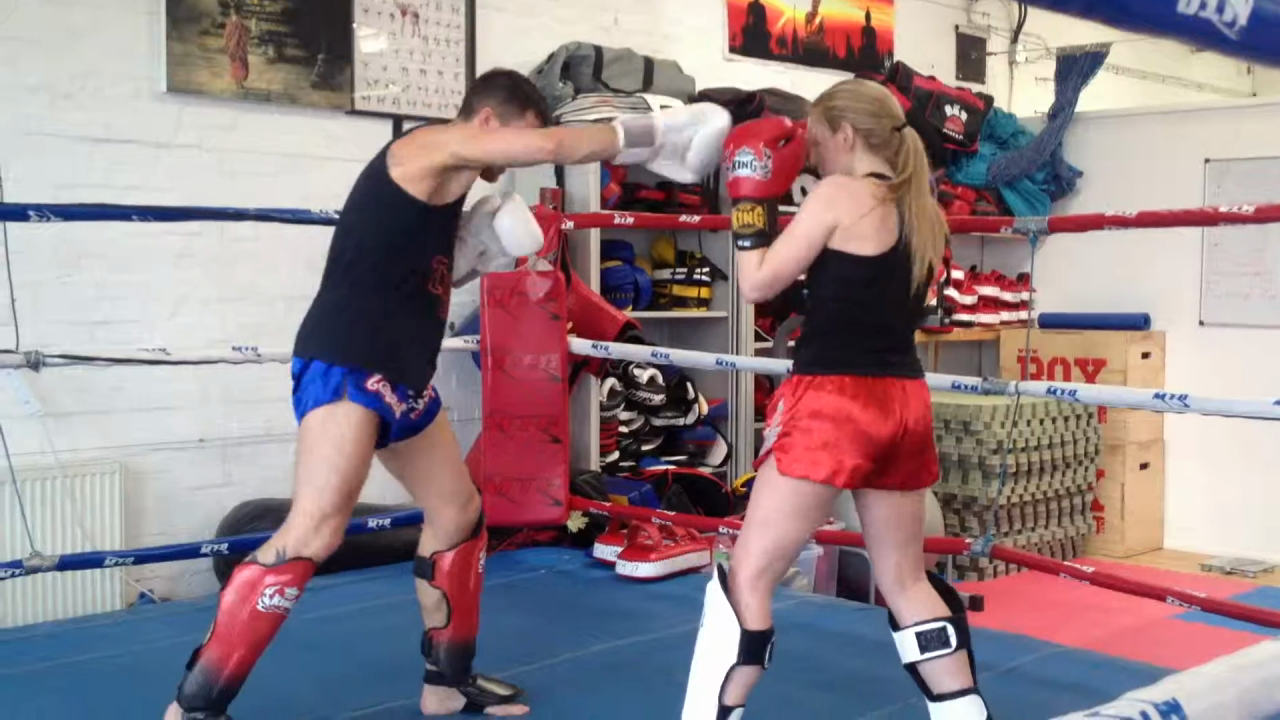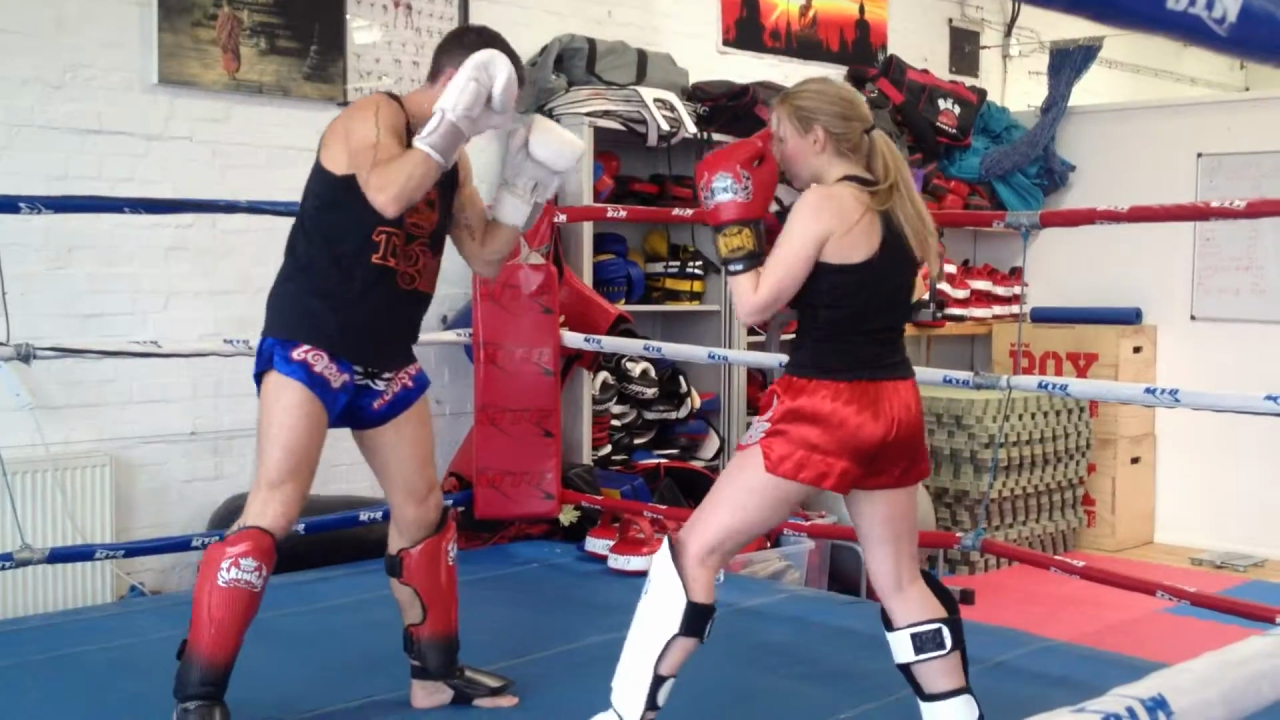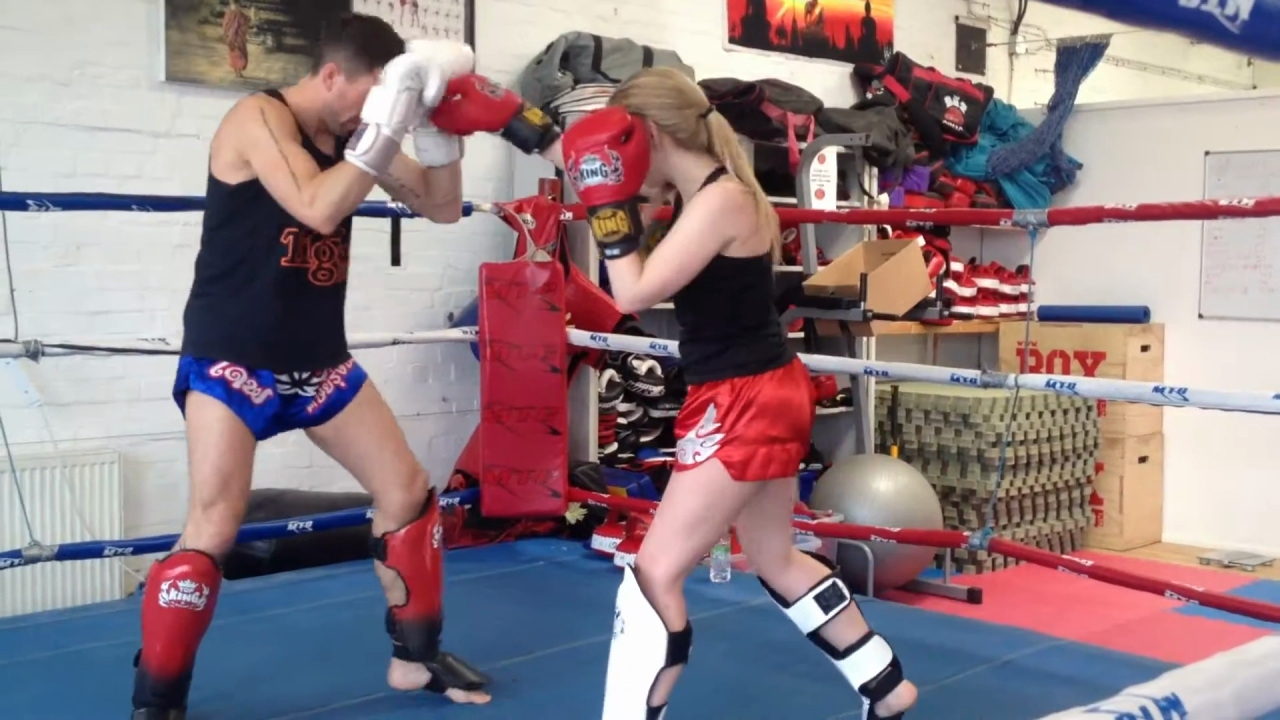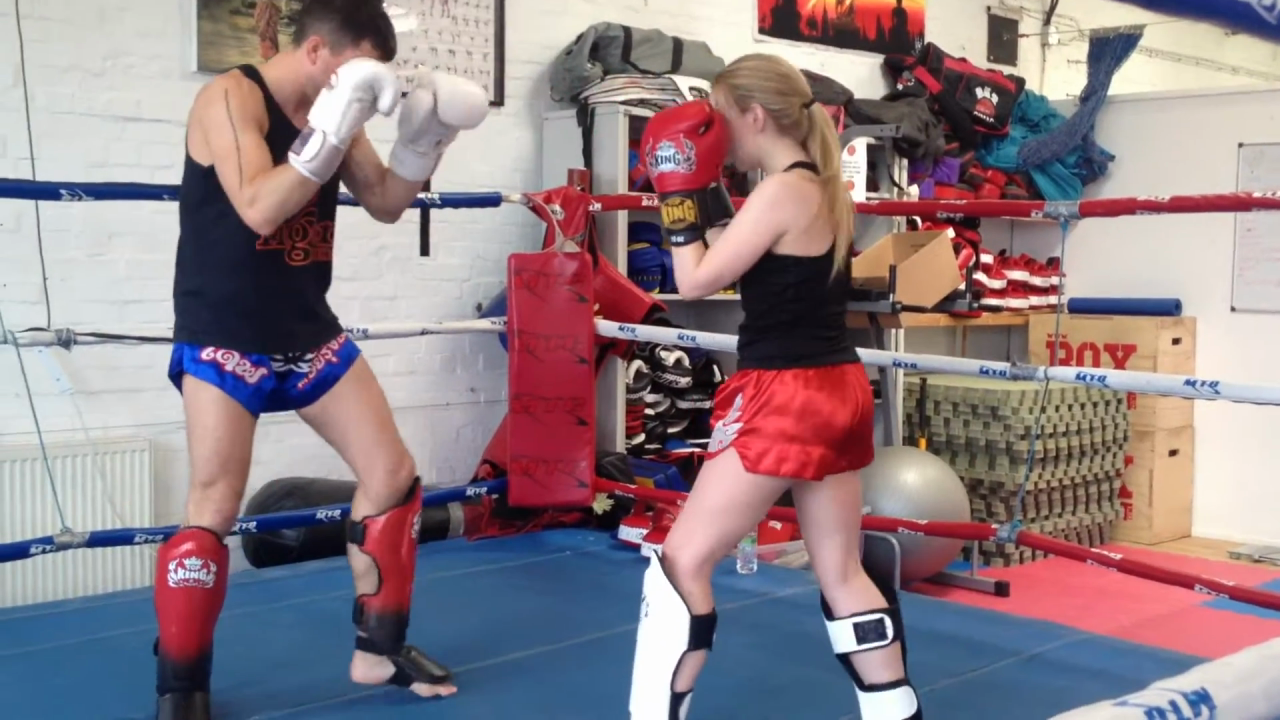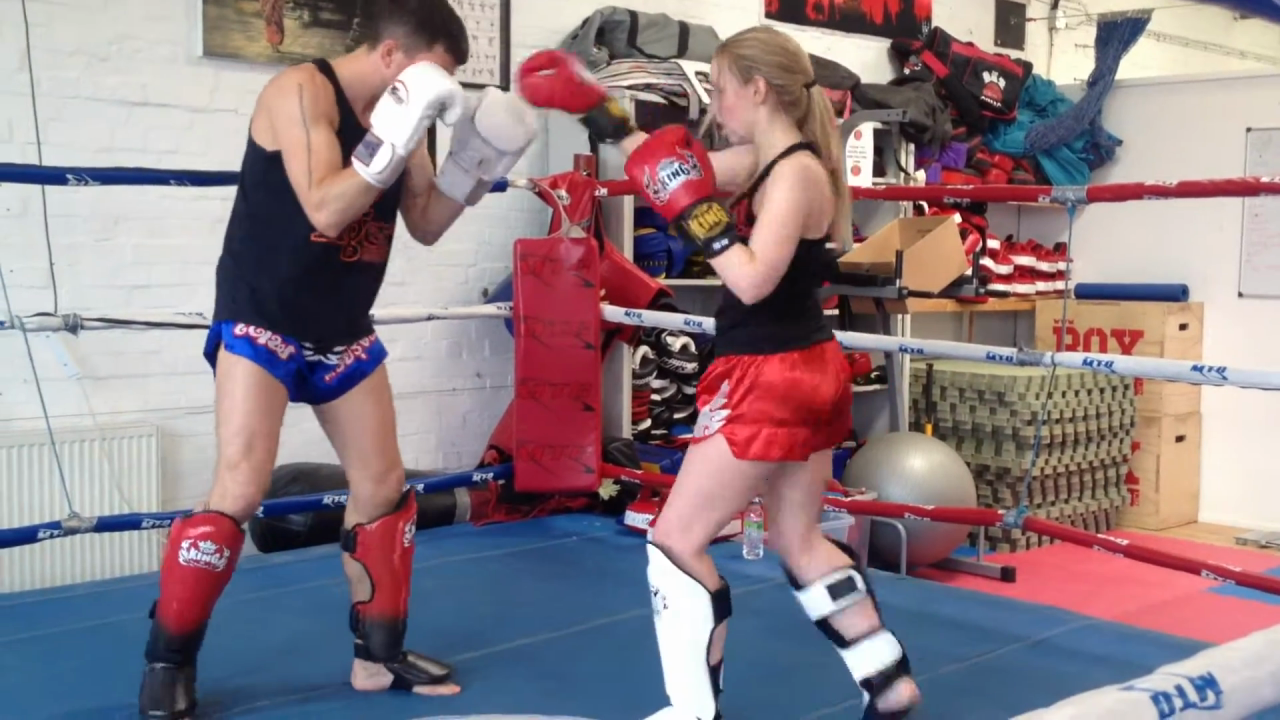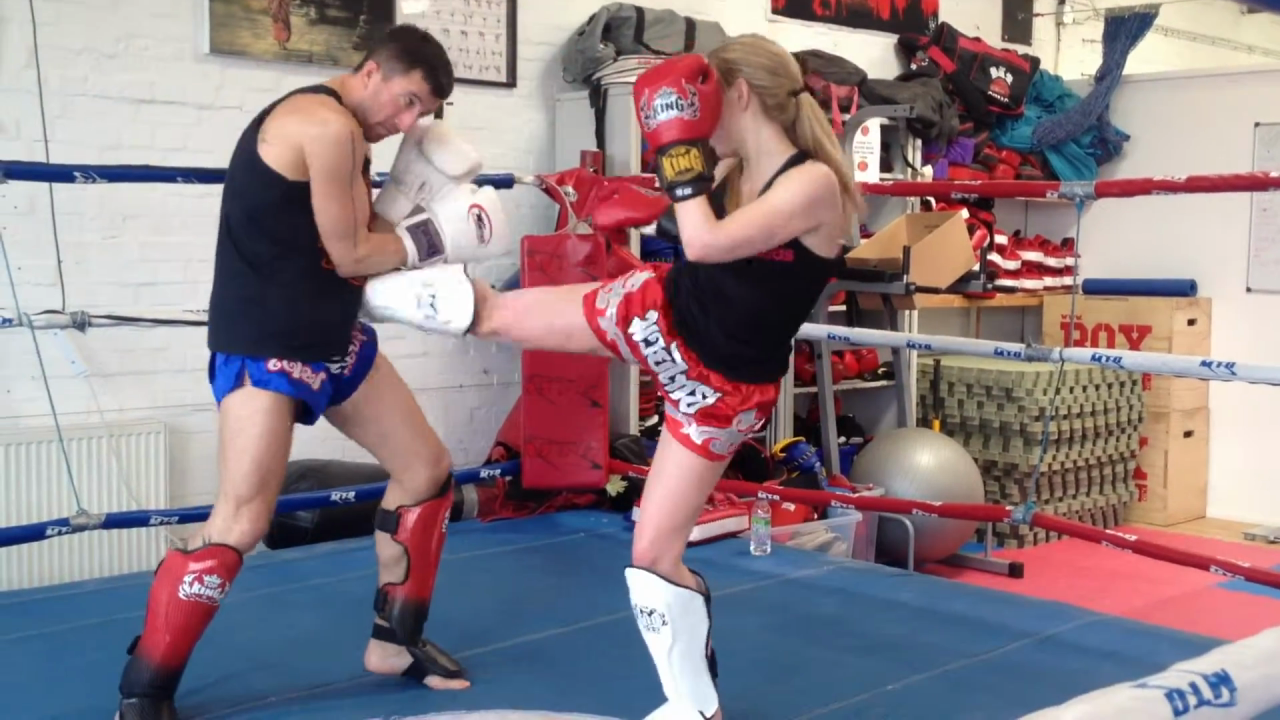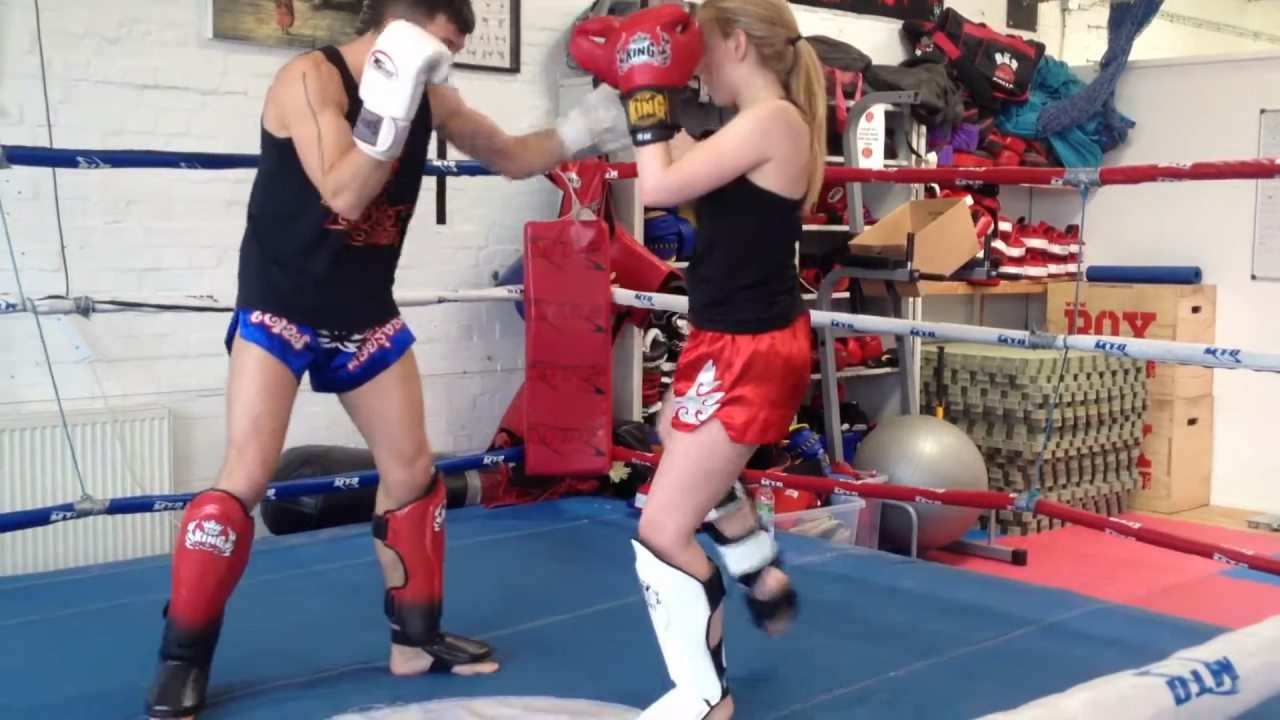
dt=0.4s
person 1, frame 1
left shoulder: (441, 176)
right shoulder: (436, 146)
right elbow: (537, 145)
left wrist: (472, 254)
right wrist: (647, 136)
left hip: (398, 372)
right hip: (345, 365)
left knee: (458, 518)
right knee: (314, 533)
person 1, frame 2
left shoulder: (448, 160)
right shoulder: (373, 115)
left elbow: (488, 256)
right elbow: (388, 196)
left wrist: (529, 184)
right wrist: (453, 123)
left hip: (387, 359)
right hip: (310, 345)
left knee: (422, 511)
right knee: (272, 513)
person 1, frame 3
left shoulder: (352, 131)
right shoulder: (258, 117)
left elbow: (440, 206)
right elbow: (318, 210)
left wrist: (436, 122)
right wrist: (384, 123)
left hip: (317, 357)
right hip: (231, 357)
left knee: (409, 490)
right knee: (211, 531)
left ankle: (416, 654)
person 1, frame 4
left shoulder: (333, 109)
right shoulder: (231, 98)
left elbow: (382, 204)
right elbow: (259, 210)
left wrist: (422, 138)
right wrist: (332, 128)
left hip: (310, 333)
right hip: (223, 337)
left knee: (391, 477)
right knee: (213, 510)
left ankle: (380, 647)
person 1, frame 5
left shoulder: (397, 114)
right shoulder: (301, 91)
left elbow: (424, 227)
right elbow: (329, 211)
left wrist: (478, 163)
right wrist: (397, 136)
left hip: (343, 330)
right hip: (262, 320)
left knee: (382, 490)
right knee: (236, 495)
left ankle: (379, 655)
right ankle: (168, 660)
person 1, frame 6
left shoulder: (330, 126)
right shoulder: (328, 125)
right elbow: (350, 257)
left wrist: (410, 192)
right wrist: (435, 231)
left hip: (329, 338)
right hip: (262, 344)
left knee: (426, 468)
right knee: (241, 523)
left ankle: (395, 638)
person 1, frame 7
left shoulder: (424, 91)
right shoulder: (312, 76)
left elbow: (507, 157)
right elbow: (345, 200)
left wrist: (590, 124)
right wrist: (386, 108)
left hip: (365, 314)
right hip: (279, 307)
left knee: (412, 474)
right knee: (245, 476)
left ankle: (415, 636)
right ankle: (183, 660)
person 2, frame 1
left shoulder: (841, 195)
right shoulder: (922, 211)
left elbow: (755, 285)
left wrist: (751, 198)
left hip: (830, 406)
right hip: (902, 403)
left knee: (749, 575)
right knee: (904, 579)
person 2, frame 2
left shoulder: (819, 207)
right shoulder: (900, 206)
left elbow: (753, 305)
left wrist: (736, 217)
left hip: (820, 409)
right hip: (891, 405)
left knee: (694, 551)
right knee: (899, 578)
person 2, frame 3
left shoulder: (721, 200)
right shoulder: (711, 185)
left elbow: (635, 295)
right elbow: (593, 165)
left wrist: (610, 202)
right wrist: (507, 116)
left hip: (747, 403)
right hip: (767, 395)
left knee: (655, 574)
right knee: (771, 559)
person 2, frame 4
left shoulder: (781, 192)
right shoulder: (823, 186)
left elbow: (694, 283)
left wrist: (678, 189)
right wrist: (705, 189)
left hip: (783, 398)
right hip: (838, 390)
left knee: (684, 558)
right knee: (839, 569)
person 2, frame 5
left shoulder: (798, 169)
right shoulder: (779, 157)
left elbow: (750, 284)
right elbow: (677, 156)
left wrist: (697, 208)
right wrist: (595, 106)
left hip: (767, 380)
right hip: (803, 372)
left knee: (676, 542)
right knee: (800, 540)
person 2, frame 6
left shoulder: (816, 185)
right shoulder: (748, 170)
left elbow: (709, 243)
left wrist: (678, 145)
right wrist: (659, 215)
left hip: (730, 386)
right hip: (660, 312)
left knee: (654, 550)
right knee: (499, 312)
right ankle: (363, 286)
person 2, frame 7
left shoulder: (770, 124)
right shoulder: (778, 122)
left elbow: (654, 188)
right elbow: (684, 166)
left wrist: (649, 93)
right wrist: (643, 86)
left hip: (750, 353)
right hip: (745, 339)
left knee: (664, 530)
right knee: (693, 481)
right ankle: (767, 579)
